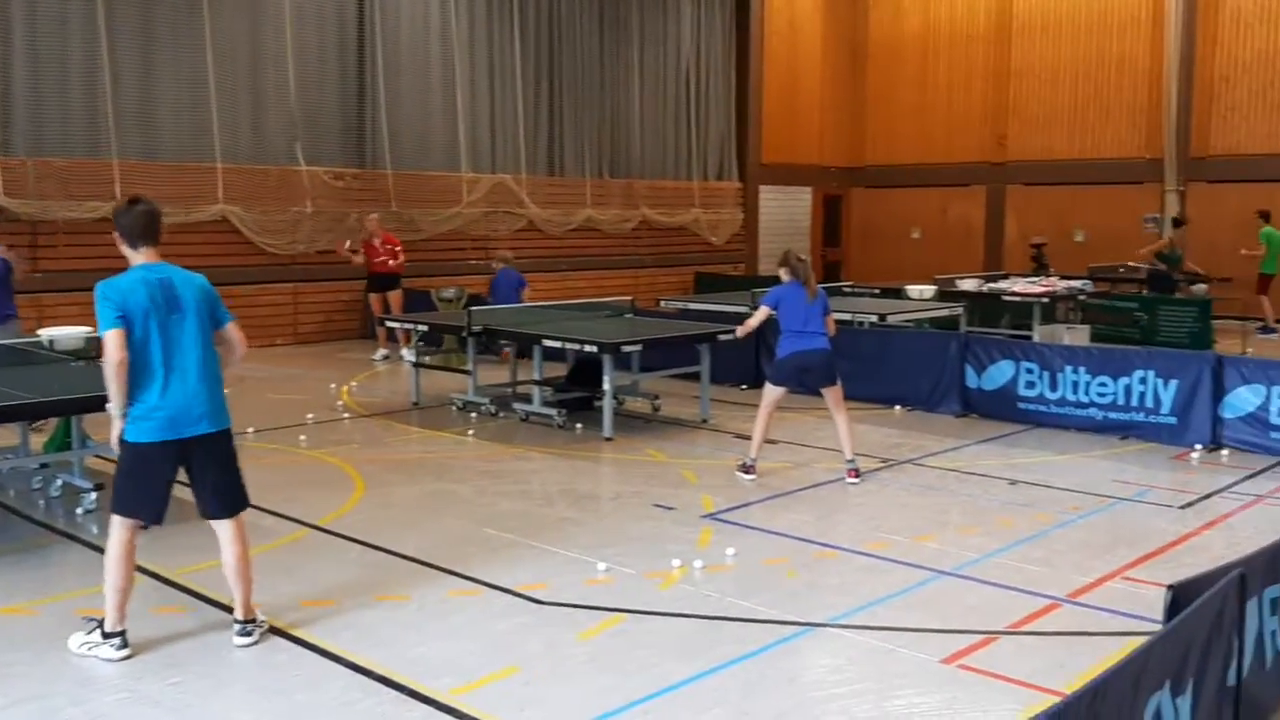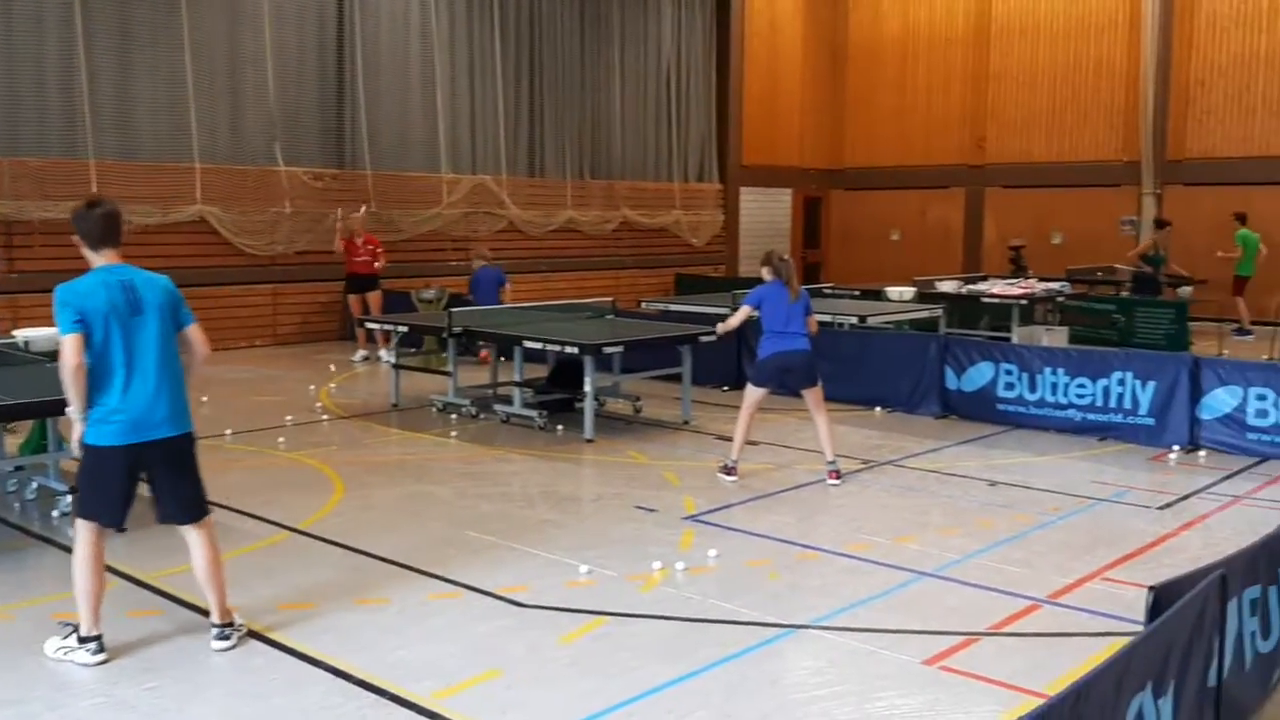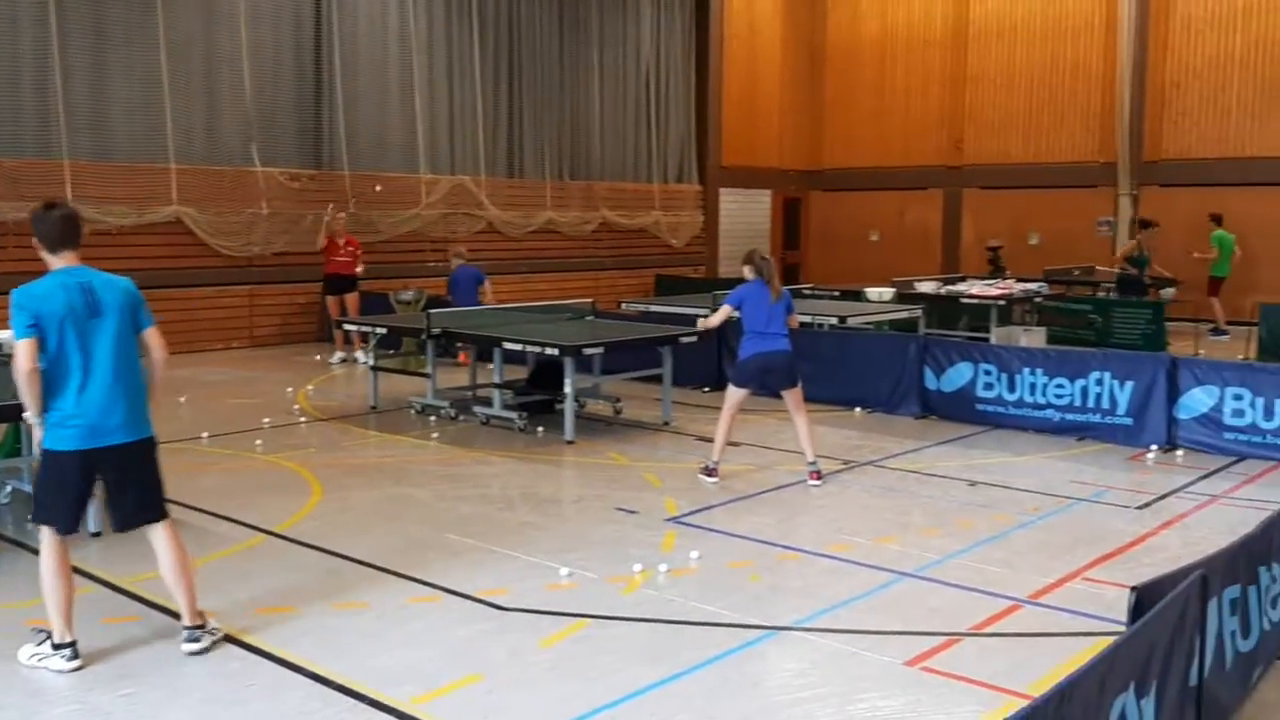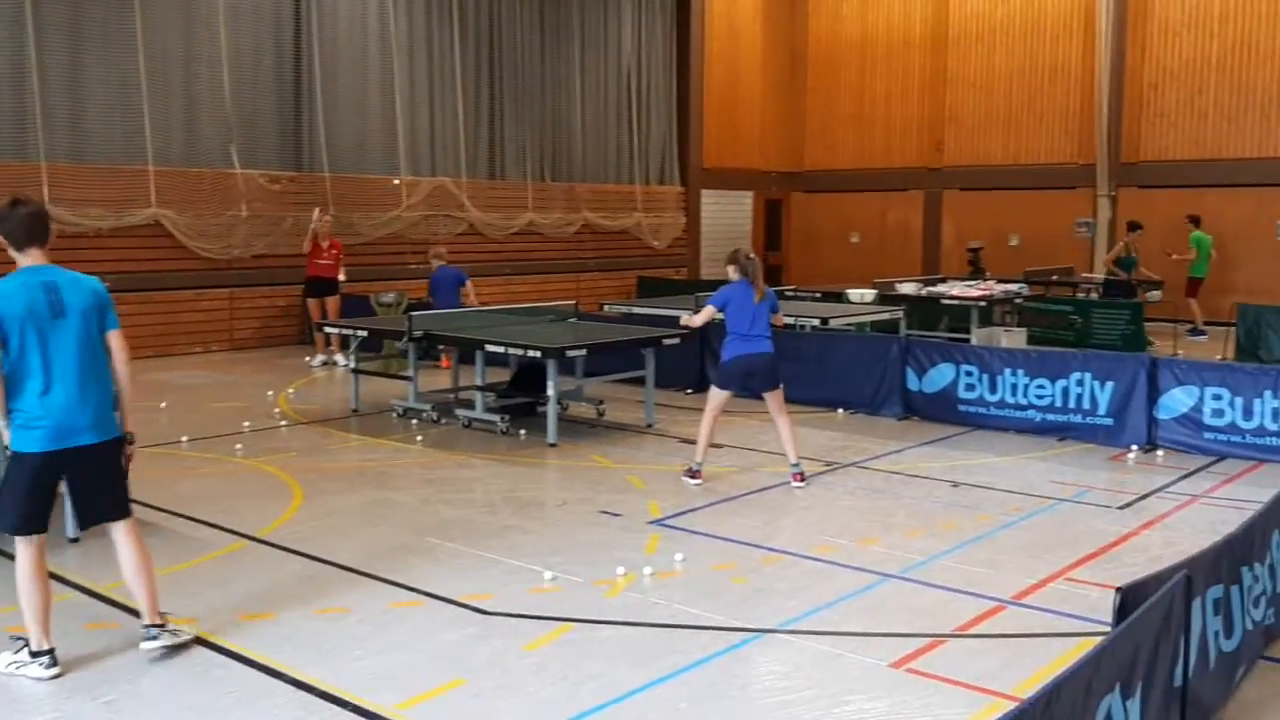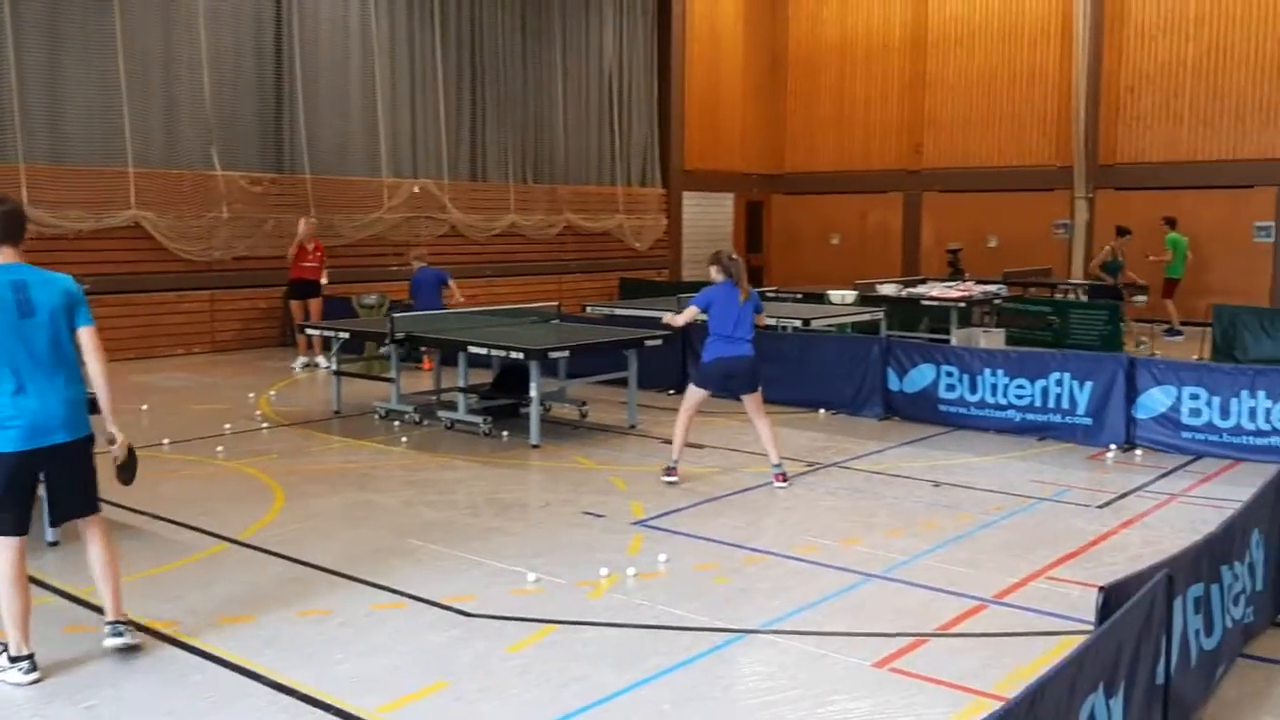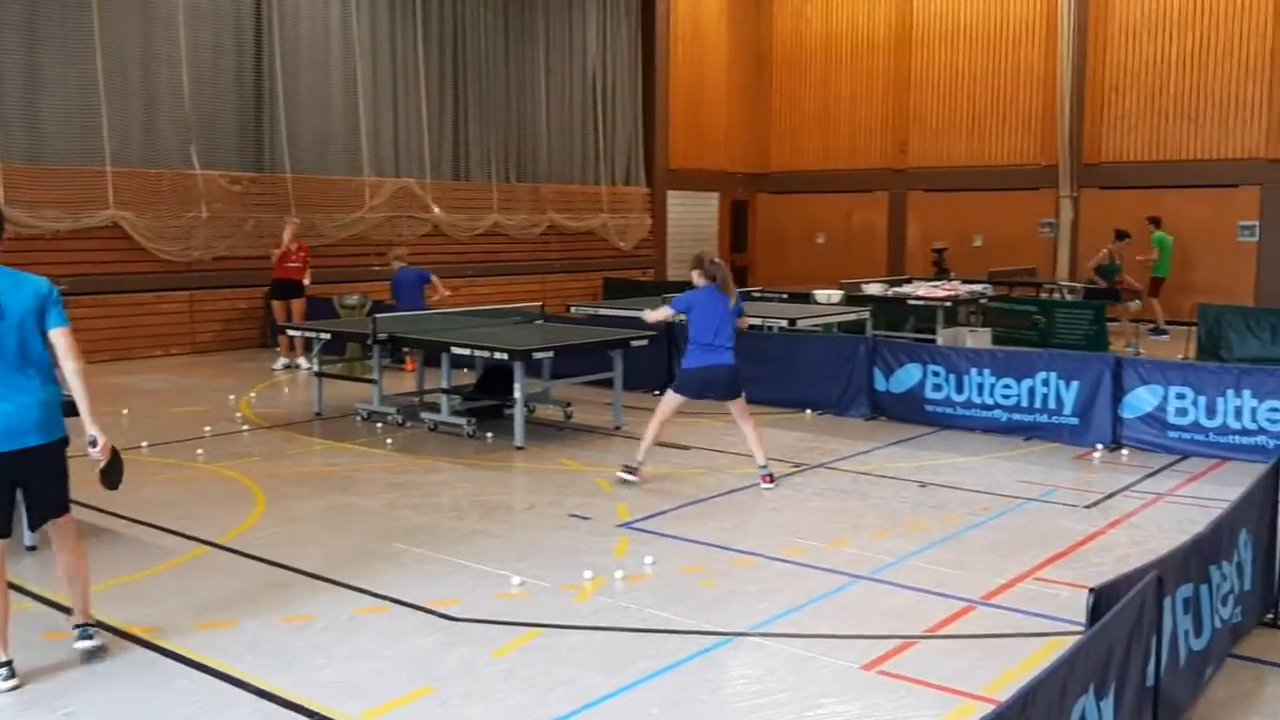
dt=0.1s
person 1, frame 1
left shoulder: (112, 291)
right shoulder: (198, 284)
left elbow: (115, 358)
right elbow: (237, 347)
left wrist: (119, 414)
left hip: (149, 428)
right hip: (208, 422)
left knee: (122, 526)
right knee: (227, 521)
left ankle: (112, 633)
right ankle: (244, 619)
person 1, frame 2
left shoulder: (72, 293)
right shoulder: (162, 286)
left elbow: (72, 362)
right elbow: (200, 351)
left wrist: (79, 418)
left hip: (111, 431)
right hip: (170, 426)
left knee: (88, 530)
right knee: (195, 525)
left ankle: (88, 638)
right ankle: (222, 623)
person 1, frame 3
left shoulder: (28, 297)
right shoulder: (123, 288)
left elbow: (25, 367)
right elbow: (157, 356)
left wrist: (36, 420)
left hip: (67, 435)
right hip: (127, 430)
left knee: (54, 536)
right knee: (157, 526)
left ankle: (61, 643)
right ankle: (193, 624)
person 1, frame 4
right shoulder: (91, 288)
right elbow: (120, 359)
right wrist: (124, 419)
right hip: (95, 430)
right knee: (120, 524)
left ankle: (40, 651)
right ankle: (155, 624)
person 1, frame 5
right shoulder: (64, 288)
right elbow: (94, 357)
right wrist: (110, 422)
right hip: (67, 427)
right knee: (89, 523)
right ankle: (116, 623)
person 1, frame 6
right shoulder: (40, 288)
right elbow: (68, 357)
right wrist: (91, 424)
right hip: (41, 428)
right knee: (61, 523)
right ankle: (84, 624)
person 2, frame 1
left shoulder: (778, 292)
right shoulder: (819, 294)
left elbow: (753, 322)
right elbow: (831, 329)
left wrist: (740, 330)
left hip: (789, 357)
right hip: (821, 355)
left knee: (765, 410)
right knee: (839, 411)
left ankle: (750, 464)
right ankle: (851, 467)
person 2, frame 2
left shoulder: (760, 292)
right shoulder: (801, 294)
left elbow: (735, 322)
right elbow: (813, 328)
left wrist: (721, 327)
left hip: (771, 358)
right hip: (802, 356)
left knee: (747, 411)
right knee: (819, 413)
left ankle: (731, 466)
right ankle: (832, 468)
person 2, frame 3
left shoulder: (742, 291)
right shoulder: (782, 294)
left elbow: (715, 321)
right elbow: (794, 323)
left wrist: (702, 323)
left hip: (752, 358)
right hip: (782, 357)
left knee: (728, 412)
right knee: (798, 413)
left ankle: (712, 467)
right ankle: (813, 470)
person 2, frame 4
left shoulder: (726, 292)
right shoulder: (767, 294)
left elbow: (698, 321)
right elbow: (779, 321)
left wrist: (685, 320)
left hip: (734, 360)
right hip: (765, 359)
left knee: (710, 414)
right knee: (780, 415)
left ankle: (696, 469)
right ankle: (796, 471)
person 2, frame 5
left shoulder: (710, 293)
right shoulder: (749, 295)
left elbow: (680, 321)
right elbow: (760, 321)
left wrist: (669, 318)
left hip: (714, 363)
right hip: (745, 362)
left knee: (685, 411)
right knee: (759, 418)
left ankle: (672, 467)
right ankle: (779, 472)
person 2, frame 6
left shoulder: (691, 298)
right shoulder: (732, 298)
left elbow: (654, 317)
right elbow: (743, 324)
left wrist: (647, 313)
left hip: (694, 369)
right hip: (725, 369)
left knee: (660, 417)
right knee: (744, 420)
left ankle: (635, 467)
right ankle: (765, 473)
